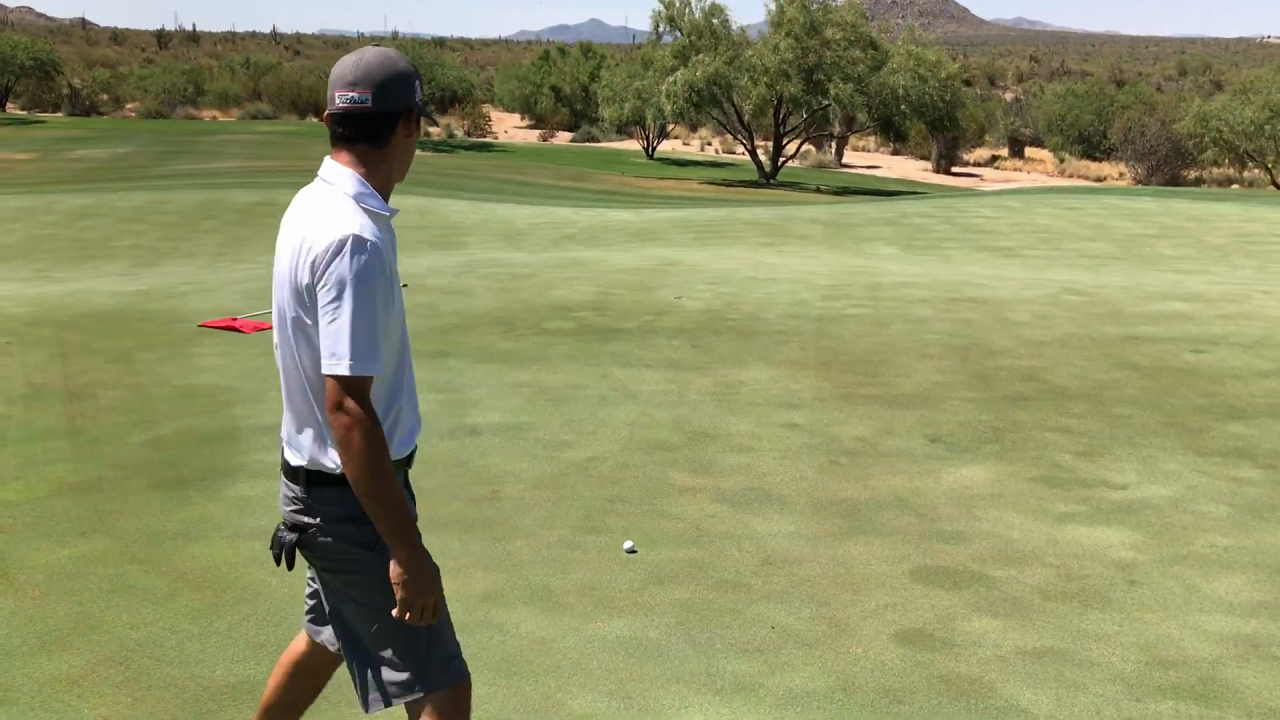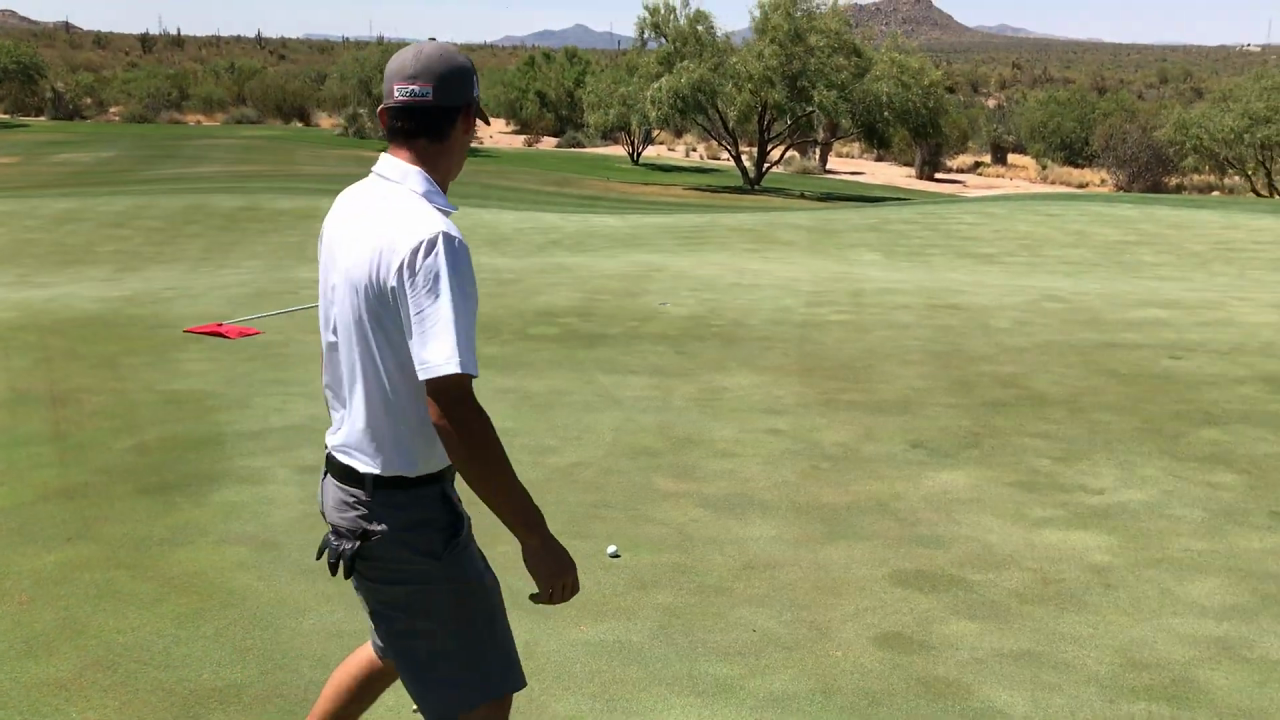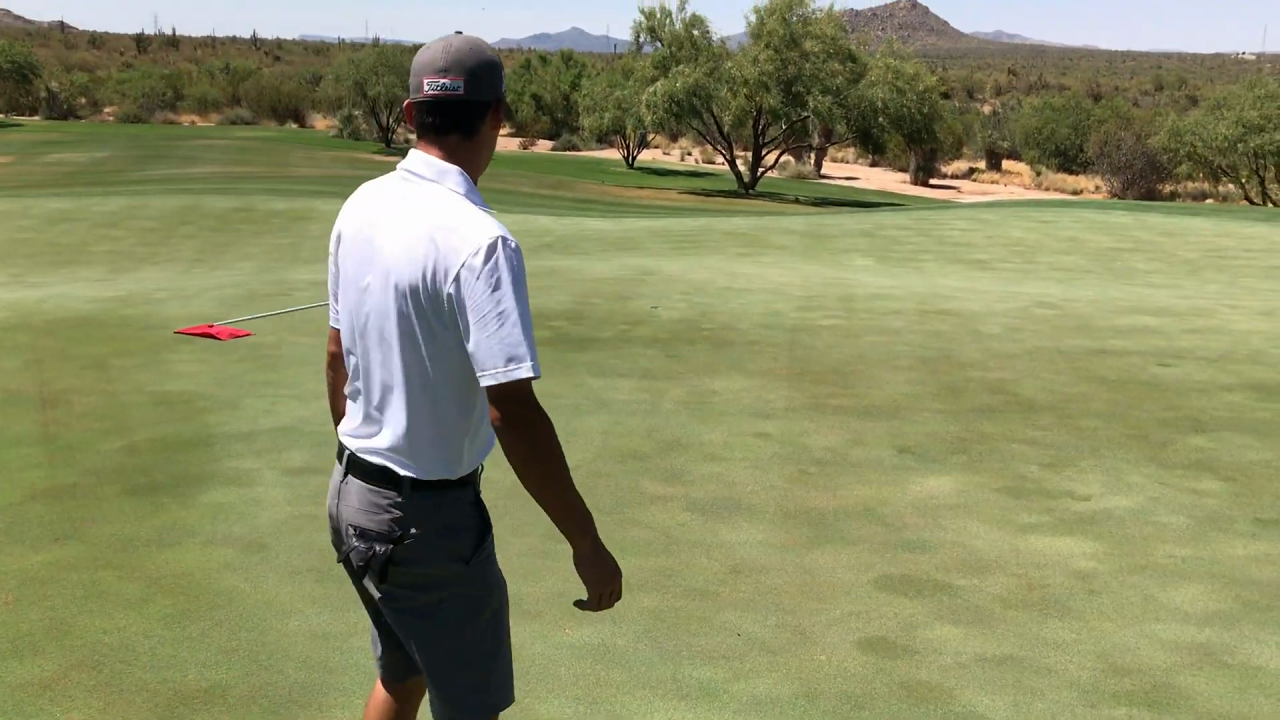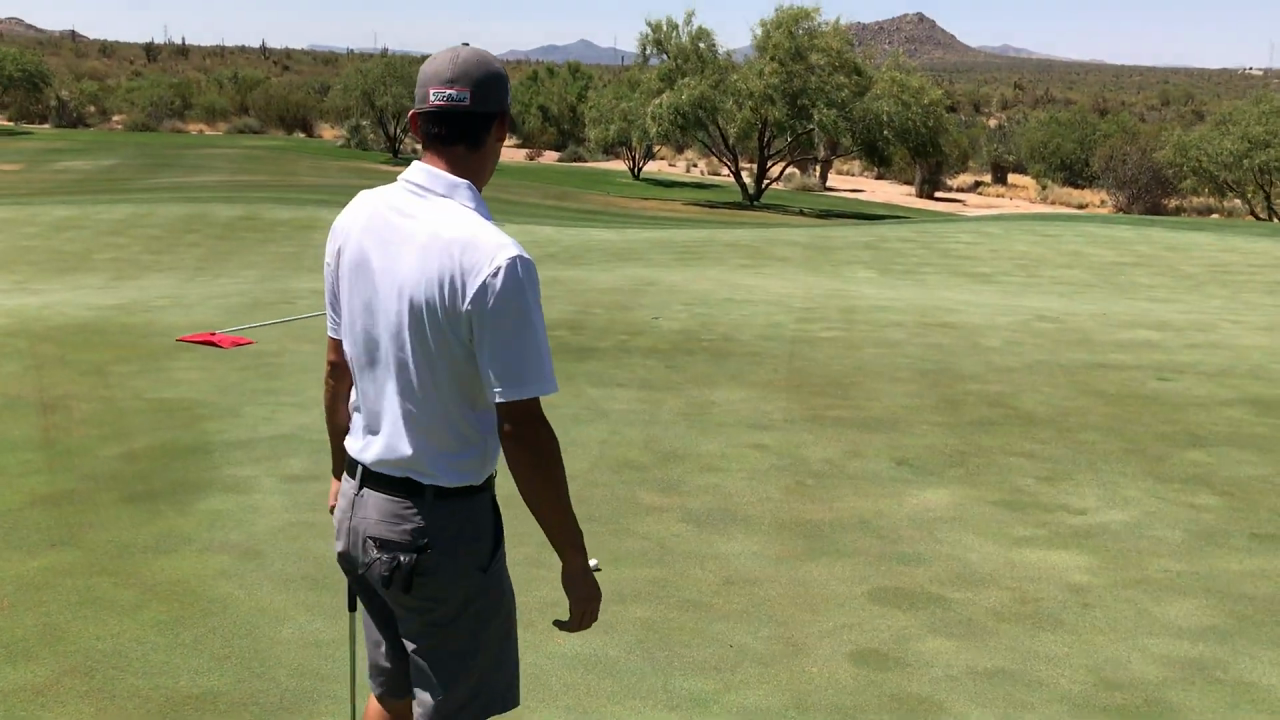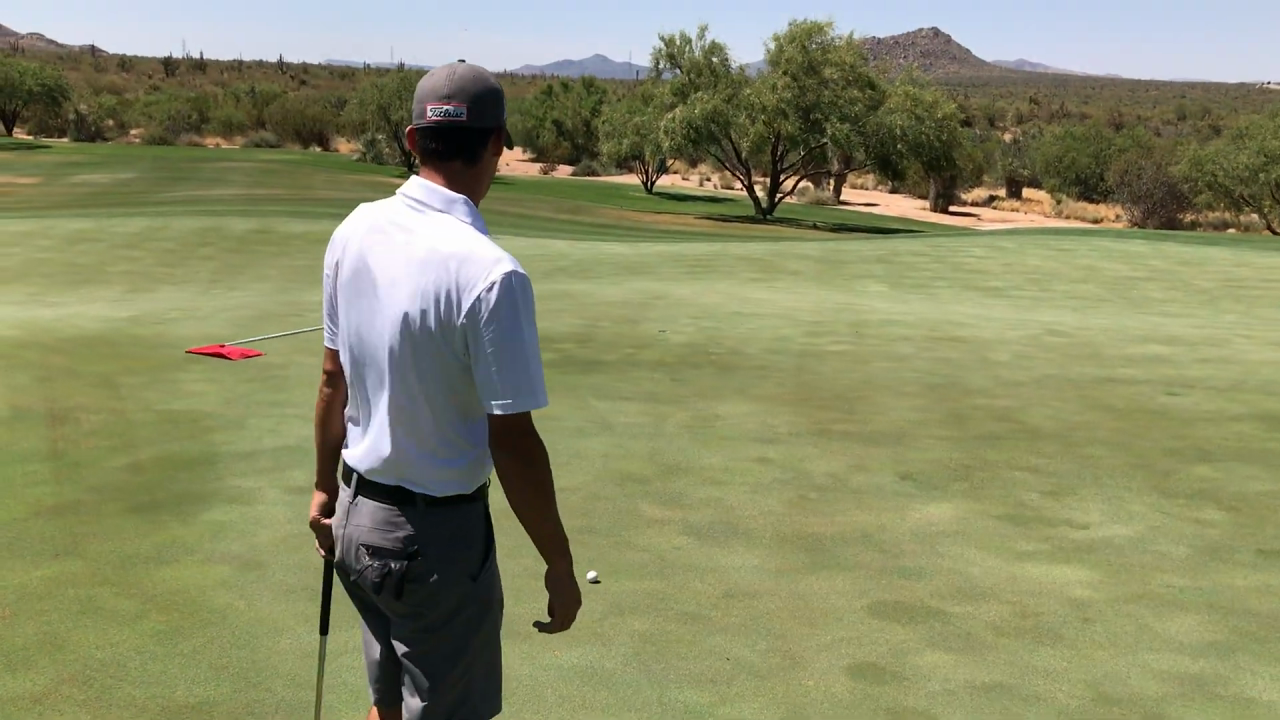
dt=0.2s
person 1, frame 1
left shoulder: (322, 206)
right shoulder: (351, 236)
right elbow: (348, 408)
right wrist: (407, 549)
left hip: (337, 482)
right hip: (349, 496)
left knee: (332, 636)
person 1, frame 2
left shoulder: (351, 206)
right shoulder: (429, 236)
right elbow: (450, 409)
right wrist: (537, 540)
left hip: (350, 481)
right hip: (408, 507)
left knee: (401, 645)
person 1, frame 3
left shoulder: (360, 206)
right shoulder: (479, 240)
right elbow: (514, 413)
right wrist: (586, 544)
left hip: (355, 491)
right hip: (431, 513)
person 1, frame 4
left shoulder: (356, 219)
right shoulder: (495, 258)
left elbow: (337, 368)
right elbow: (521, 432)
right wrist: (575, 562)
left hip: (363, 505)
right hip: (445, 525)
person 1, frame 5
left shoulder: (353, 232)
right shoulder: (491, 273)
left elbow: (334, 380)
right elbow: (513, 442)
left wrist: (325, 485)
right wrist: (560, 565)
left hip: (358, 515)
right hip: (438, 533)
